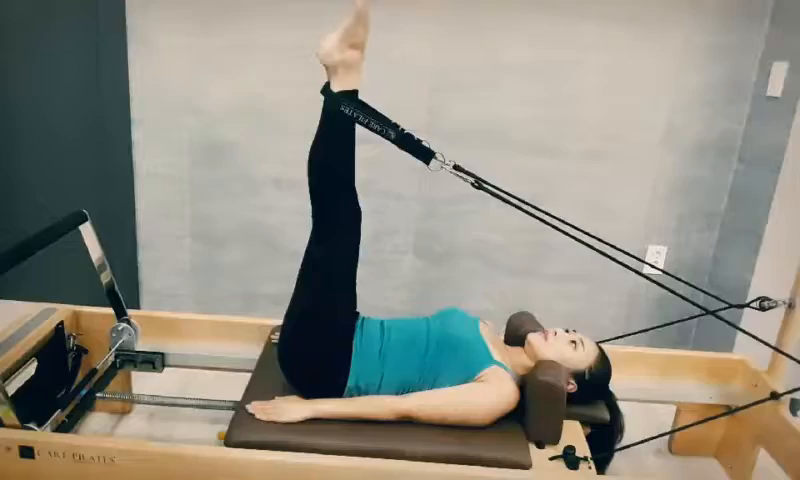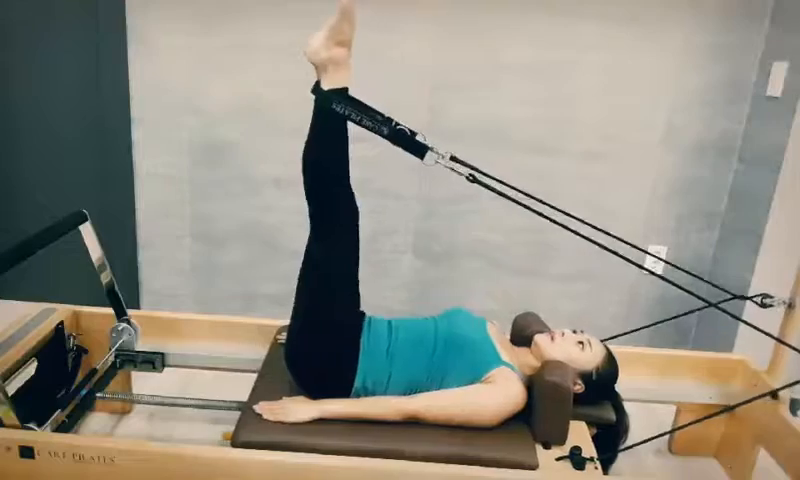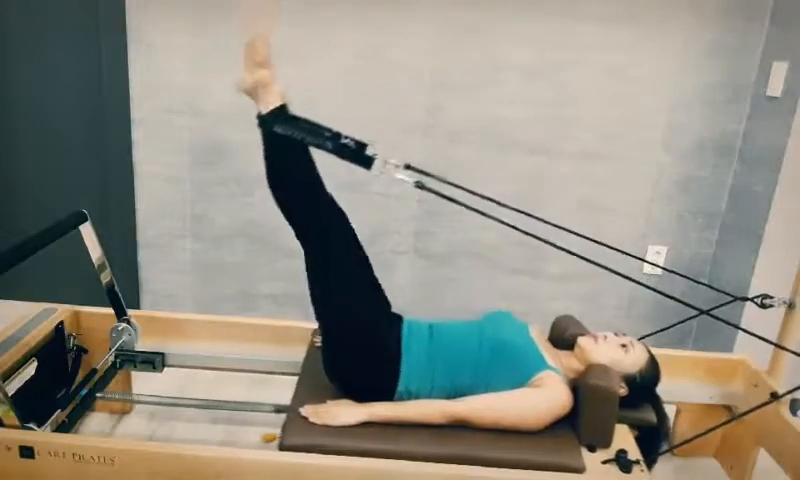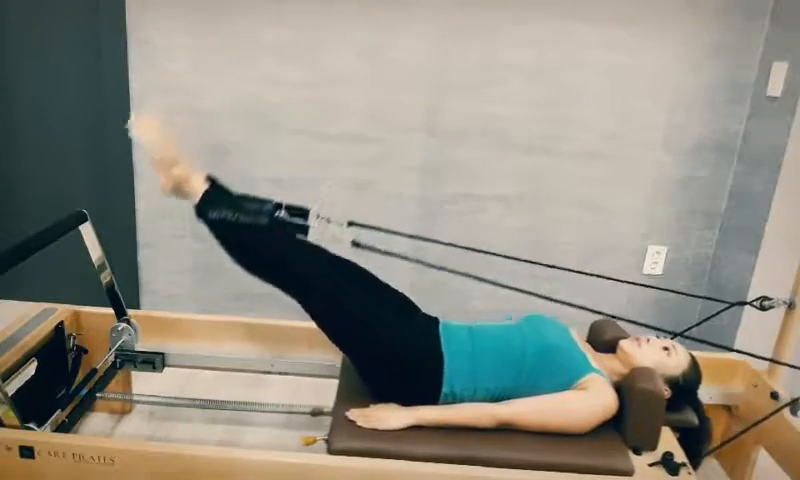
dt=0.5s
person 1, frame 1
left shoulder: (501, 393)
right shoulder: (491, 338)
left elbow: (403, 407)
left wrist: (310, 407)
left hip: (325, 366)
right hip: (343, 340)
left knee: (335, 225)
person 1, frame 2
left shoulder: (509, 394)
right shoulder: (497, 339)
left elbow: (409, 409)
left wrist: (317, 408)
left hip: (332, 367)
right hip: (353, 340)
left knee: (333, 222)
right knee: (336, 214)
person 1, frame 3
left shoulder: (555, 397)
right shoulder: (543, 344)
left elbow: (457, 410)
left wrist: (365, 411)
left hip: (379, 371)
right hip: (401, 339)
left knee: (324, 227)
right knee: (326, 224)
left ankle: (271, 103)
person 1, frame 4
left shoulder: (601, 400)
right shoulder: (580, 349)
left elbow: (500, 414)
left wrist: (408, 415)
left hip: (422, 376)
right hip: (431, 337)
left knee: (305, 272)
right knee: (308, 261)
left ankle: (194, 187)
right ankle: (196, 184)
